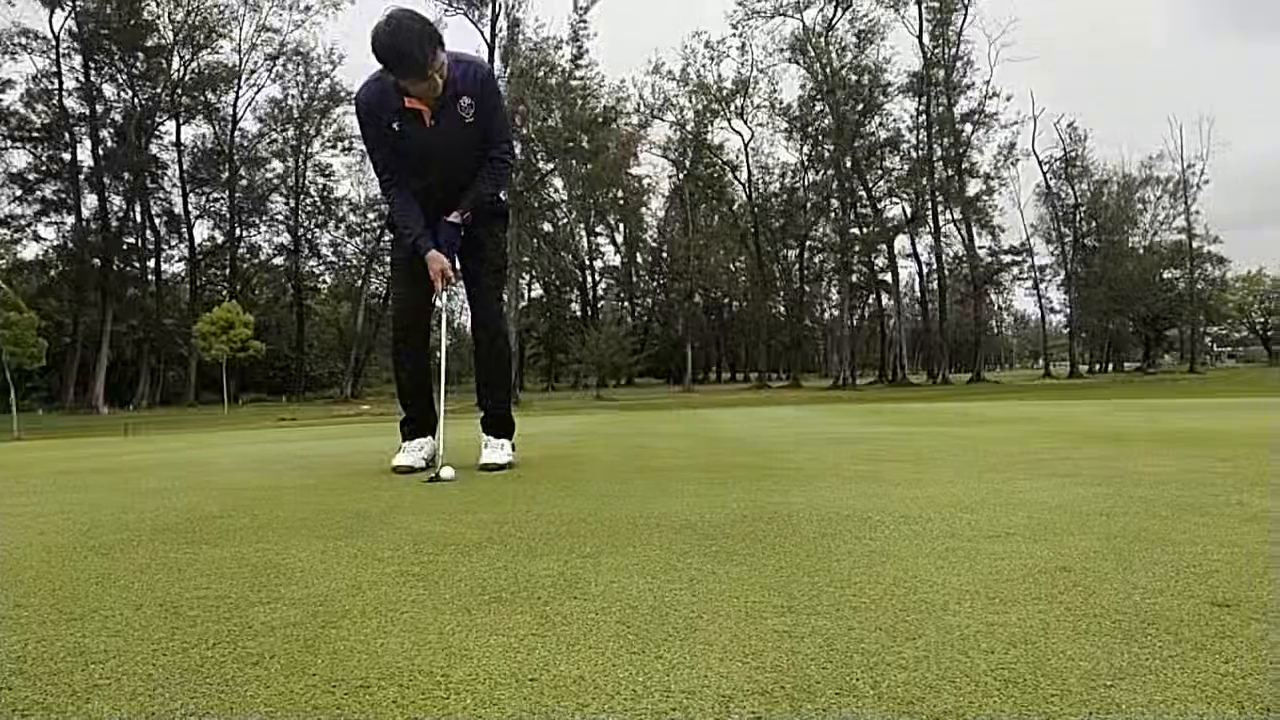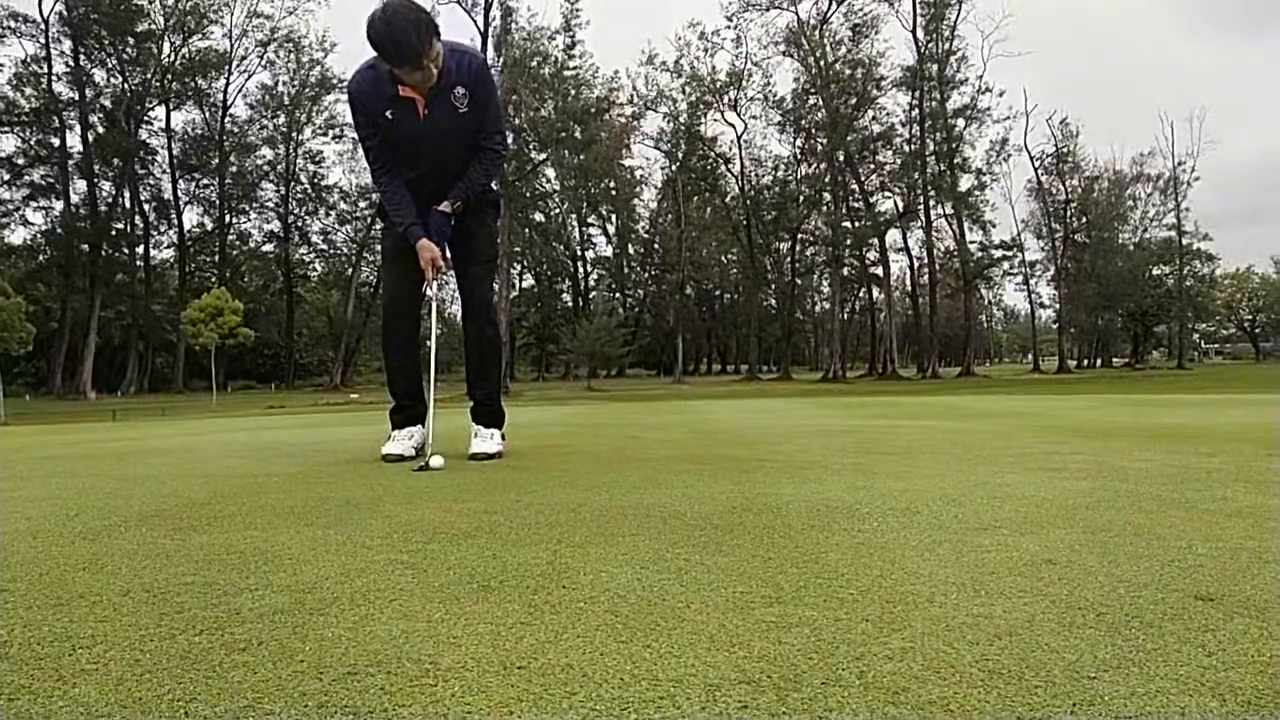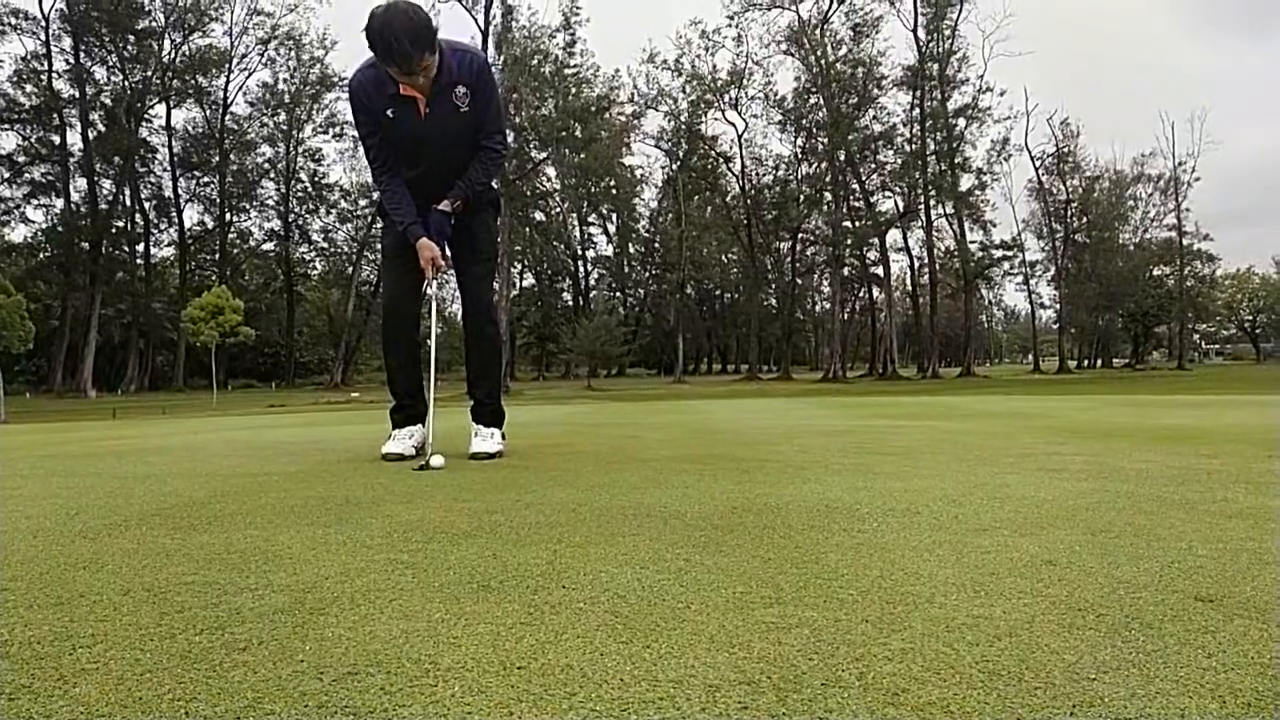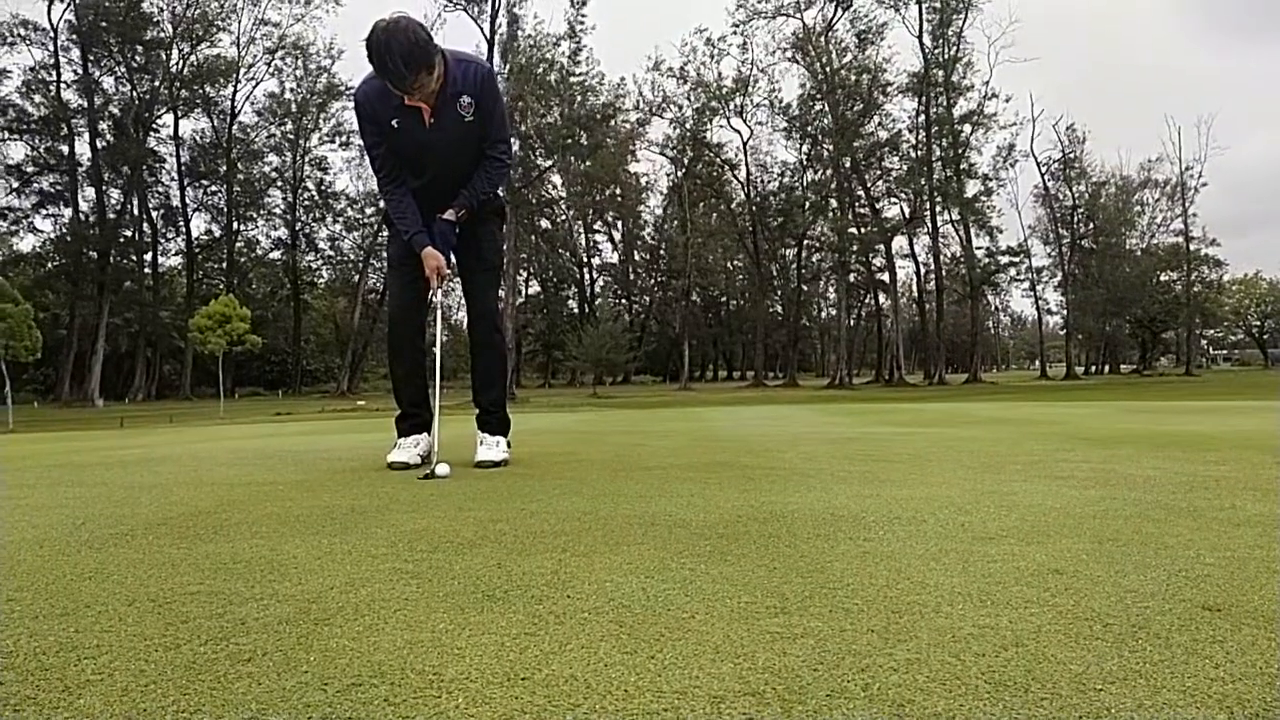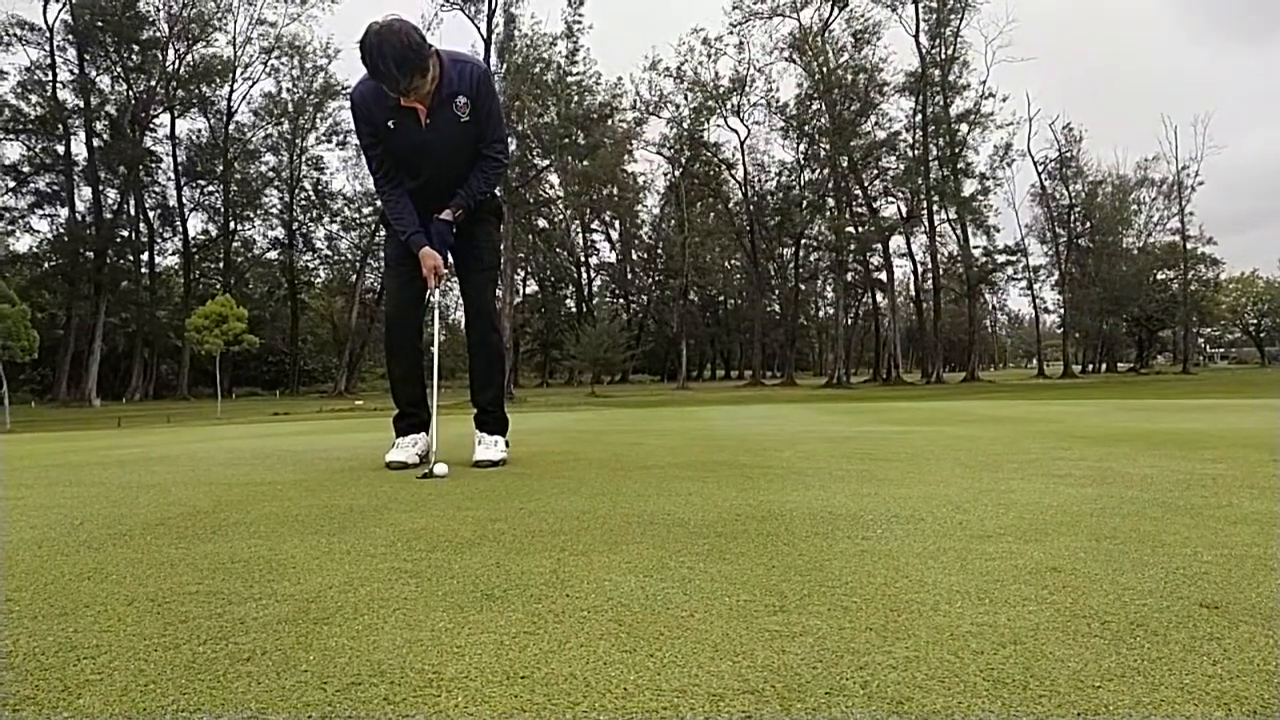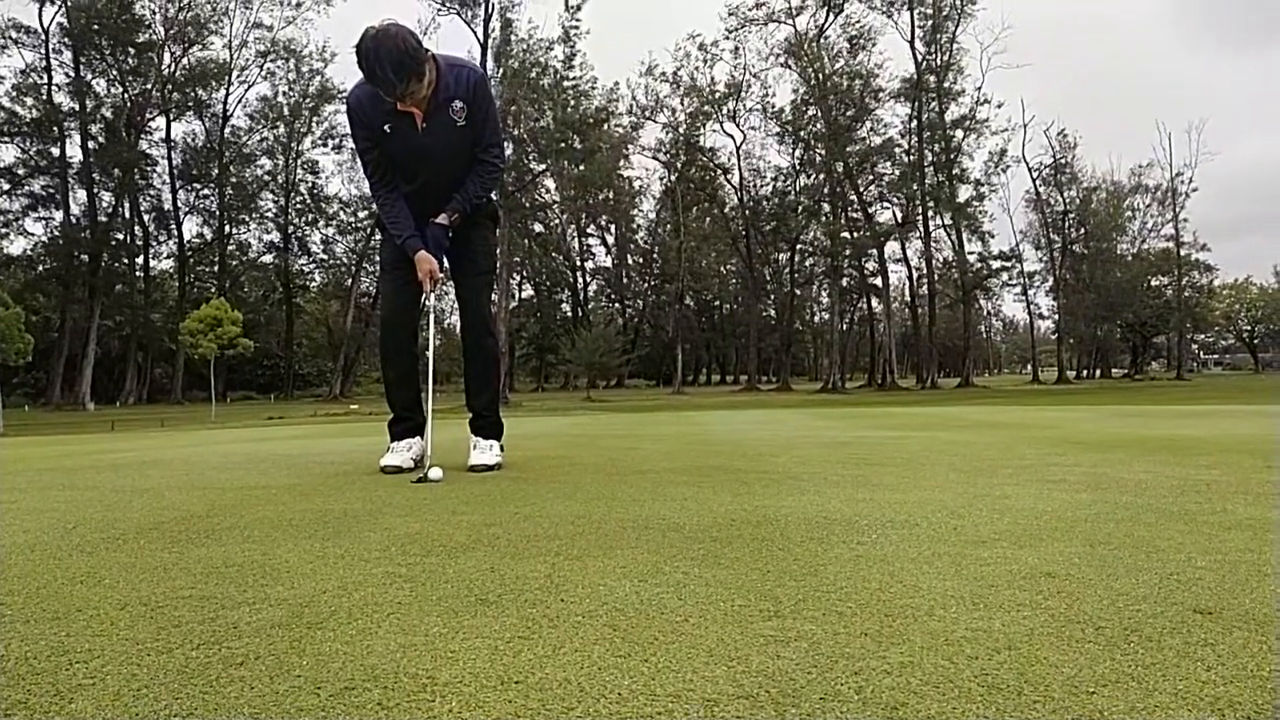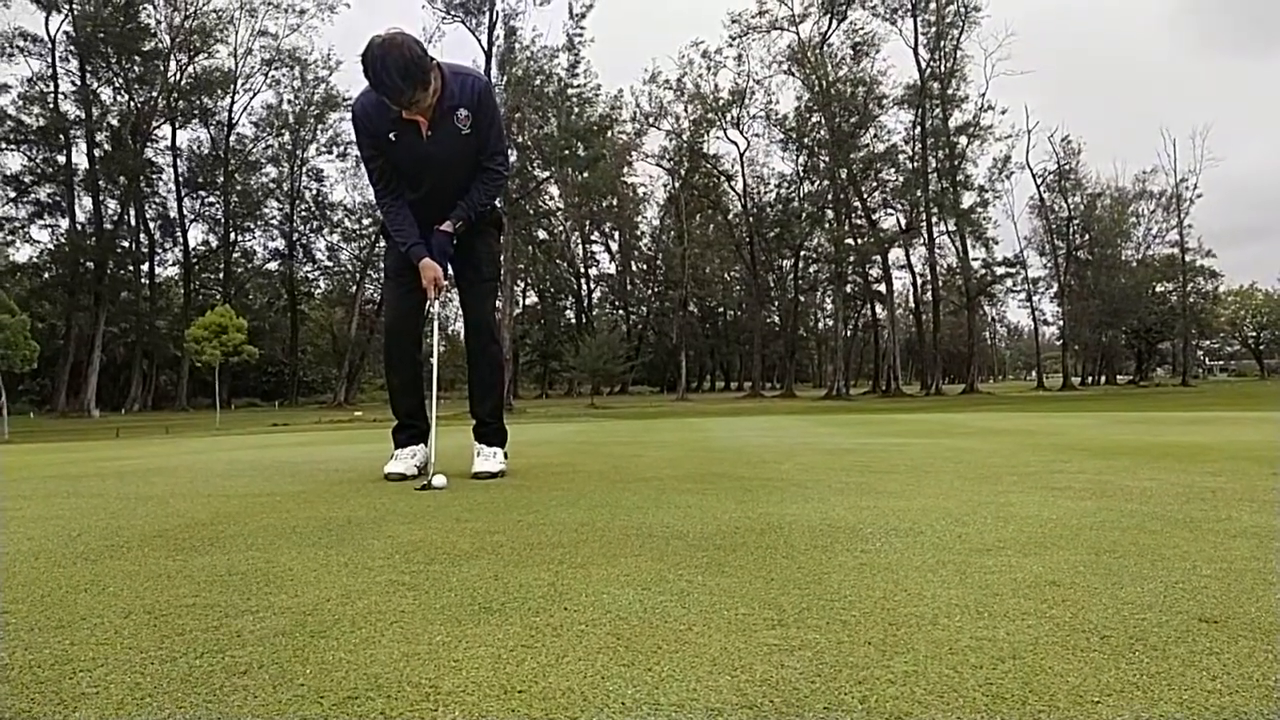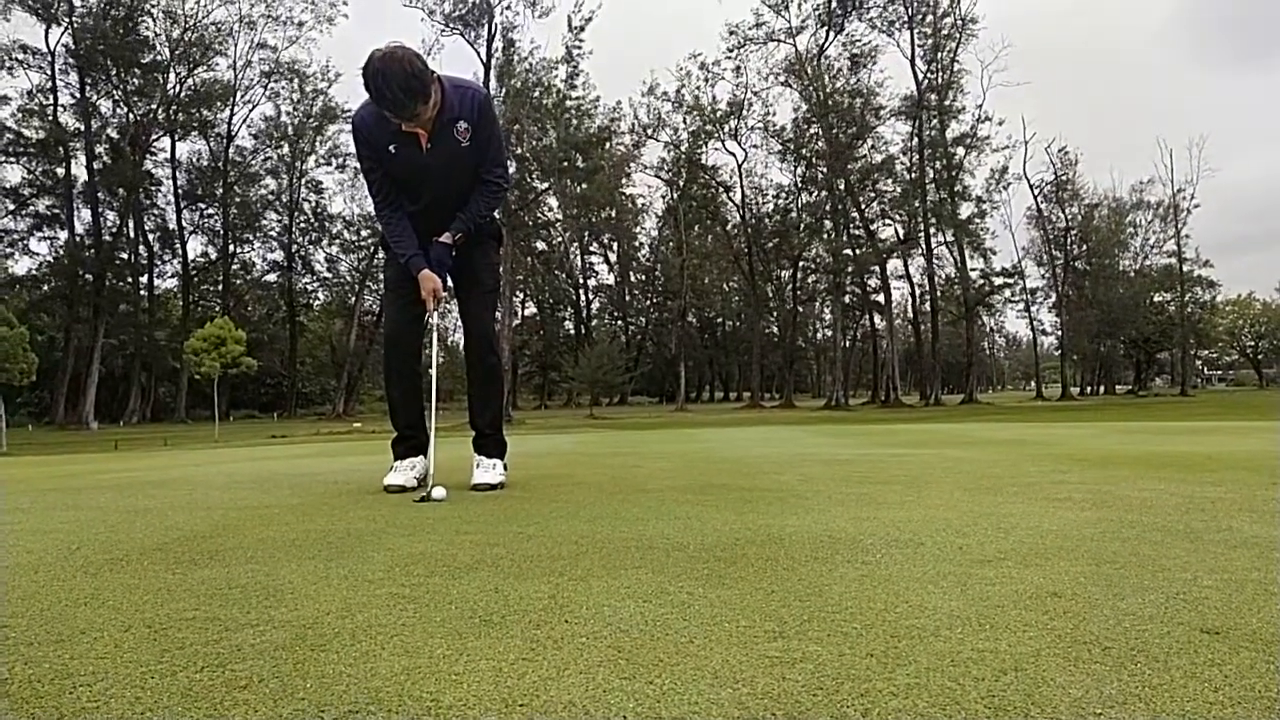
dt=0.3s
person 1, frame 1
left shoulder: (477, 76)
right shoulder: (372, 100)
left elbow: (501, 157)
right elbow: (392, 184)
left wrist: (460, 215)
right wrist: (426, 248)
left hip: (478, 210)
right hip: (415, 218)
left knee: (488, 315)
right knee: (407, 320)
left ankle: (498, 432)
right ankle: (418, 434)
person 1, frame 2
left shoulder: (471, 66)
right shoulder: (365, 88)
left elbow: (494, 147)
right elbow: (385, 173)
left wrist: (452, 205)
right wrist: (417, 236)
left hip: (469, 200)
right hip: (406, 208)
left knee: (479, 304)
right knee: (397, 308)
left ankle: (487, 422)
right ankle: (407, 423)
person 1, frame 3
left shoulder: (472, 66)
right shoulder: (365, 86)
left elbow: (494, 146)
right elbow: (384, 172)
left wrist: (452, 203)
right wrist: (416, 234)
left hip: (469, 200)
right hip: (405, 207)
left knee: (479, 303)
right knee: (397, 307)
left ankle: (488, 422)
right ankle: (407, 422)
person 1, frame 4
left shoulder: (476, 76)
right shoulder: (370, 98)
left elbow: (499, 156)
right elbow: (390, 181)
left wrist: (456, 213)
right wrist: (422, 244)
left hip: (474, 209)
right hip: (411, 216)
left knee: (484, 312)
right knee: (402, 316)
left ankle: (493, 429)
right ankle: (413, 431)
person 1, frame 5
left shoulder: (472, 76)
right shoulder: (365, 99)
left elbow: (495, 155)
right elbow: (386, 181)
left wrist: (453, 212)
right wrist: (419, 244)
left hip: (472, 208)
right hip: (408, 216)
left knee: (482, 312)
right knee: (400, 316)
left ankle: (491, 429)
right ankle: (411, 430)
person 1, frame 6
left shoulder: (469, 80)
right shoulder: (362, 103)
left elbow: (492, 160)
right elbow: (383, 186)
left wrist: (449, 216)
right wrist: (415, 248)
left hip: (468, 213)
right hip: (404, 221)
left knee: (477, 317)
right knee: (395, 320)
left ankle: (487, 433)
right ankle: (406, 434)
person 1, frame 7
left shoulder: (473, 89)
right shoulder: (367, 111)
left elbow: (496, 167)
right elbow: (387, 193)
left wrist: (453, 225)
right wrist: (419, 255)
left hip: (472, 220)
right hip: (408, 227)
left knee: (481, 323)
right knee: (399, 327)
left ankle: (490, 440)
right ankle: (410, 441)
person 1, frame 8
left shoulder: (473, 101)
right shoulder: (367, 124)
left elbow: (496, 181)
right elbow: (387, 205)
left wrist: (452, 237)
right wrist: (418, 267)
left hip: (471, 232)
right hip: (407, 240)
left knee: (481, 335)
right knee: (398, 339)
left ankle: (490, 452)
right ankle: (410, 453)
